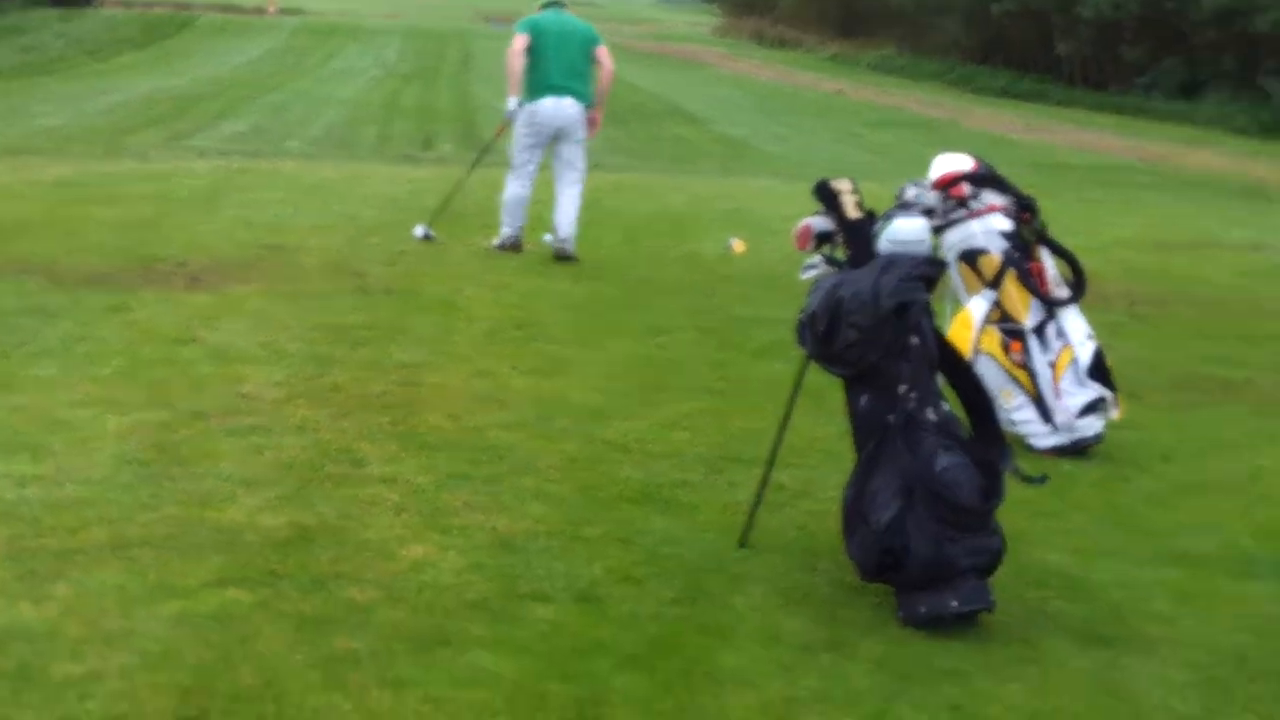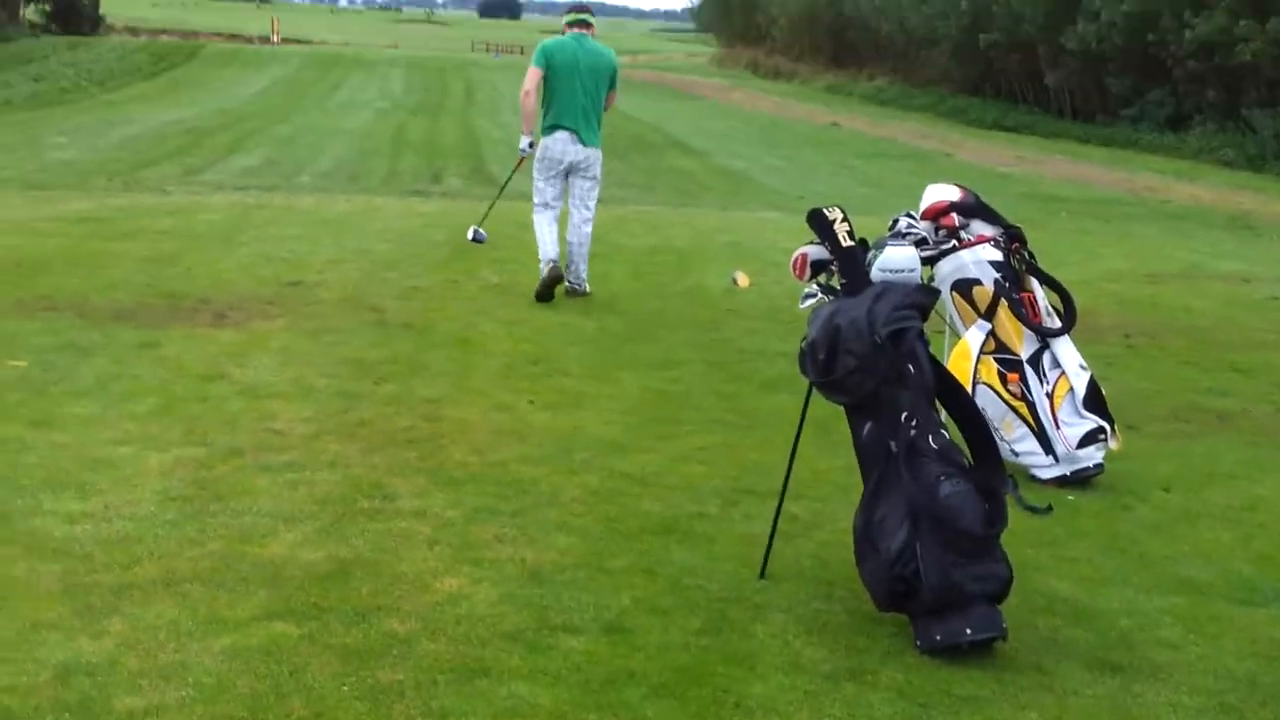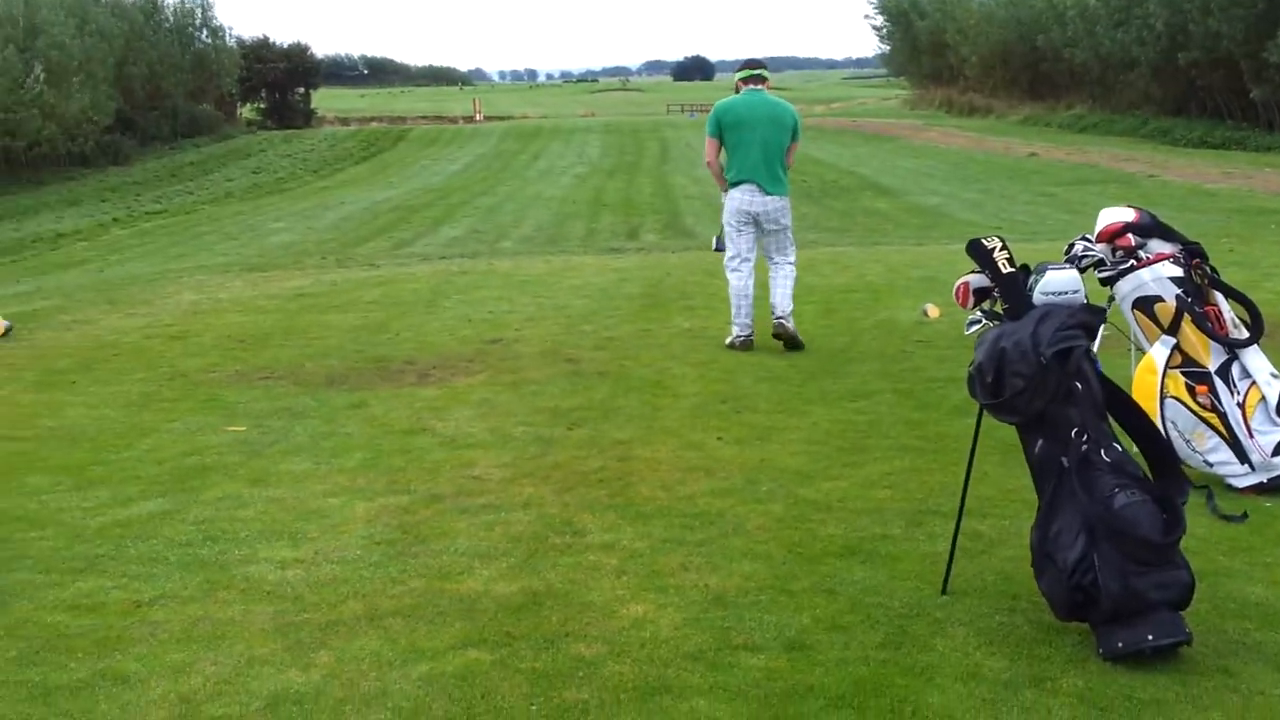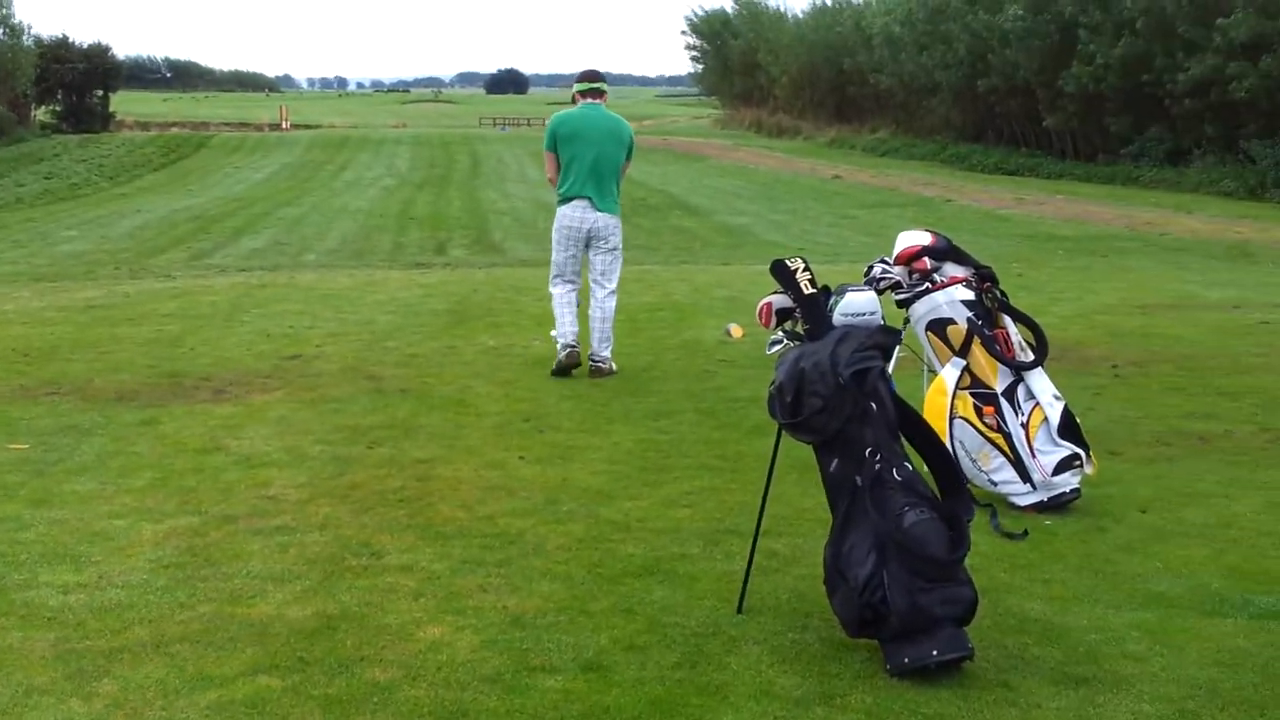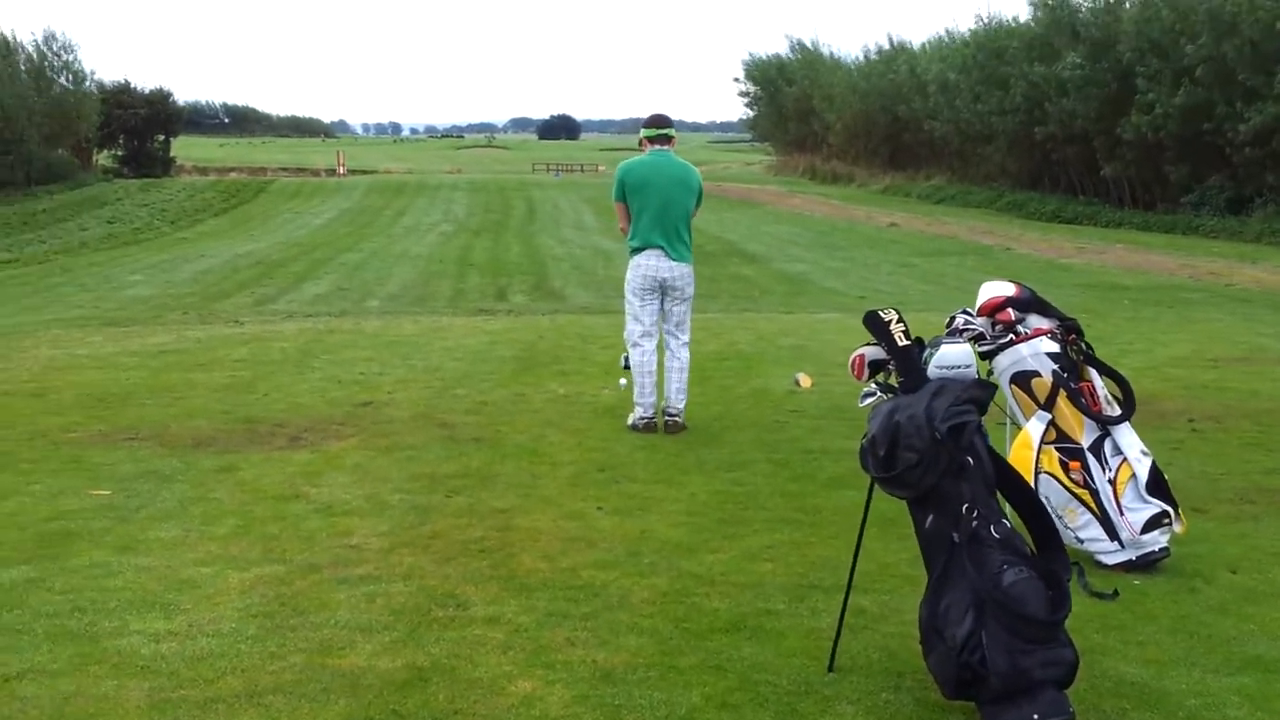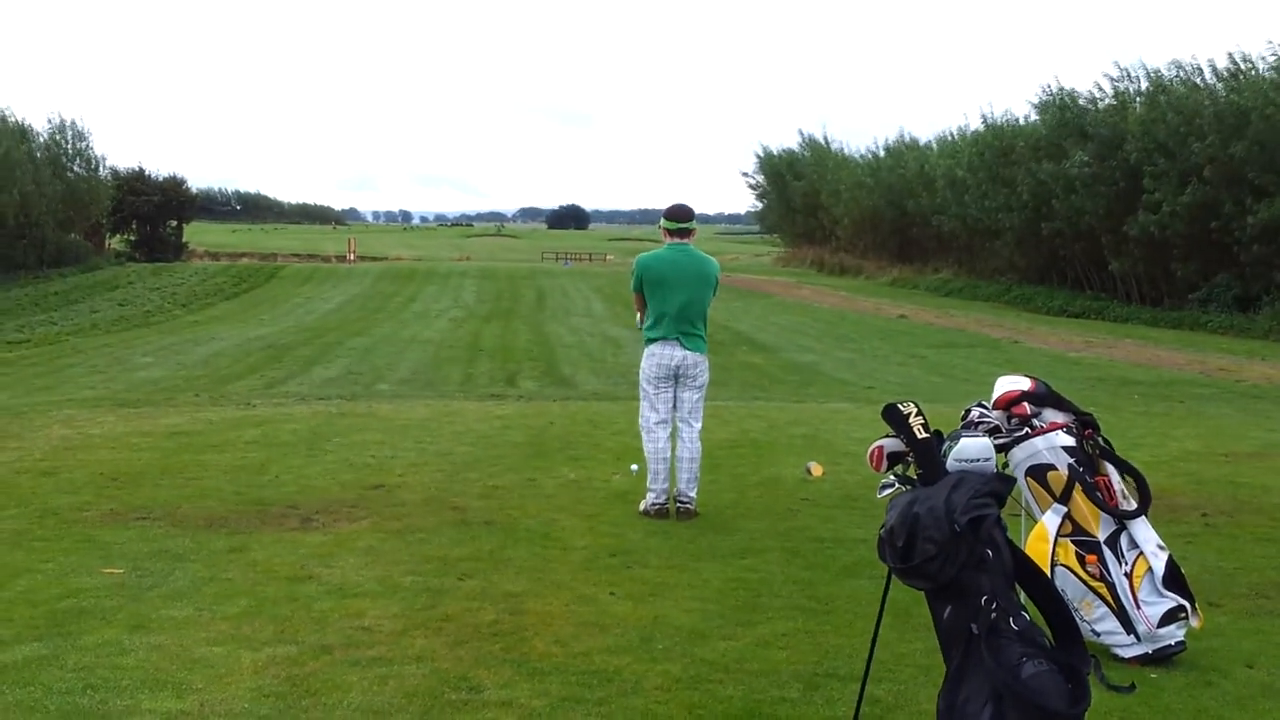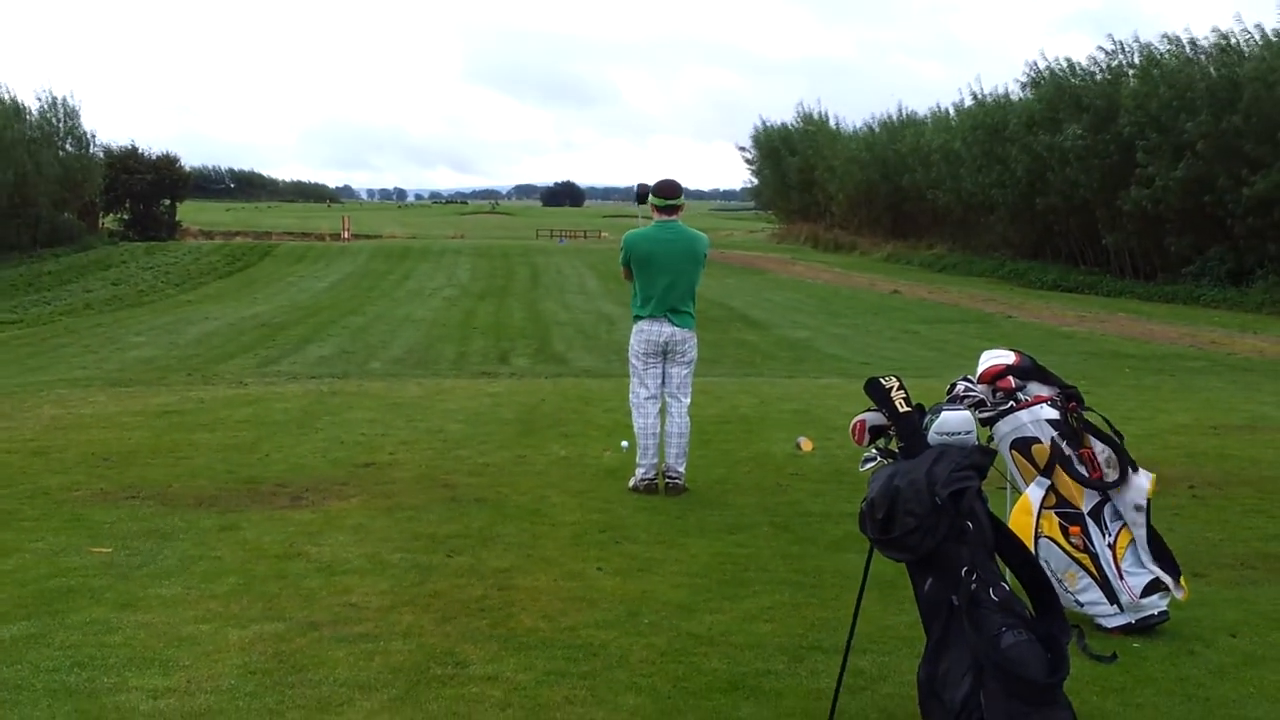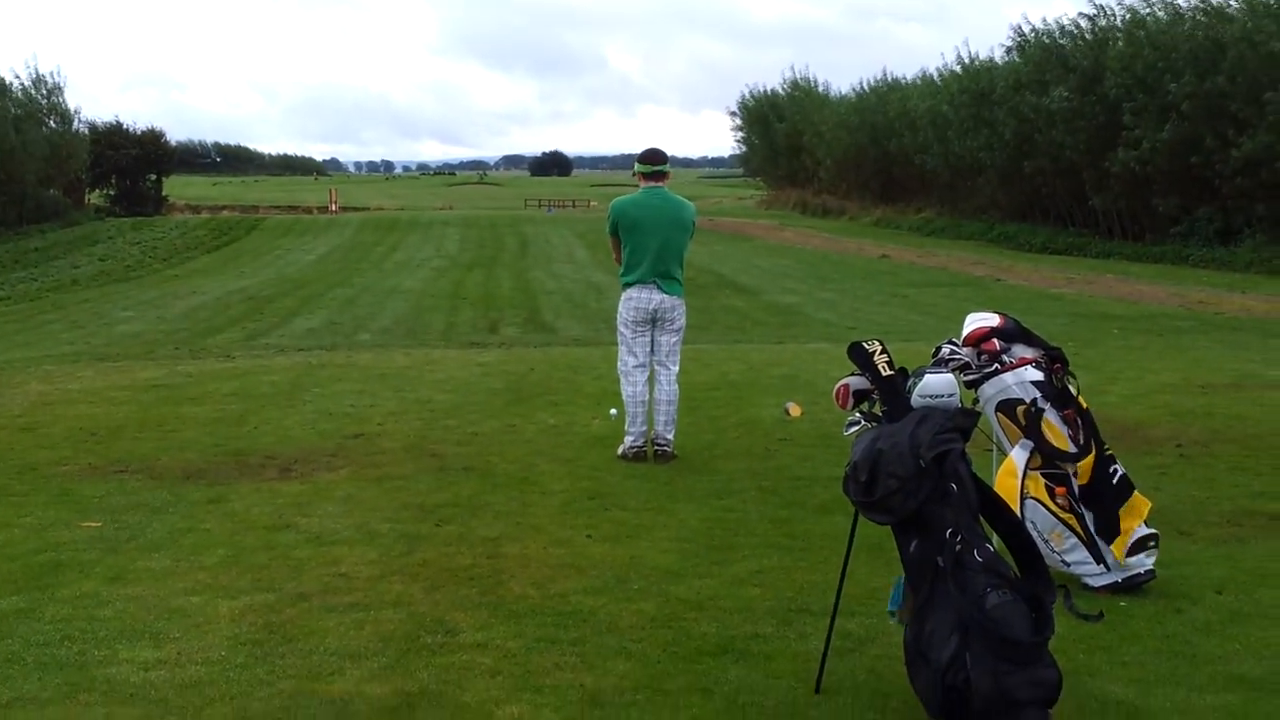
dt=0.5s
person 1, frame 1
left shoulder: (531, 22)
right shoulder: (587, 29)
left elbow: (516, 51)
right elbow: (608, 68)
left wrist: (512, 98)
right wrist: (598, 110)
left hip: (538, 106)
right hip: (574, 108)
left knee: (521, 172)
right knee: (570, 178)
left ankle: (511, 237)
right ankle: (564, 242)
person 1, frame 2
left shoulder: (549, 48)
right shoulder: (608, 57)
left elbow: (528, 93)
left wrist: (526, 136)
left hip: (554, 144)
right hip: (588, 149)
left knee: (546, 209)
right knee: (582, 217)
left ankle: (551, 266)
right ankle: (577, 281)
person 1, frame 3
left shoulder: (723, 108)
right shoulder: (788, 111)
left elbow: (711, 160)
right elbow: (788, 162)
left hip: (739, 197)
right hip: (776, 198)
left knee: (739, 267)
right knee: (783, 262)
left ankle: (742, 334)
right ankle: (783, 318)
person 1, frame 4
left shoulder: (559, 121)
right shoulder: (624, 128)
left elbow: (551, 175)
left hip: (569, 213)
right hip: (607, 216)
left knee: (562, 284)
right knee: (604, 290)
left ankle: (568, 346)
right ankle: (600, 359)
person 1, frame 5
left shoulder: (627, 170)
right shoulder: (692, 174)
left elbow: (624, 225)
right elbow: (688, 220)
left hip: (643, 263)
right hip: (680, 265)
left knee: (642, 340)
right knee: (678, 341)
left ankle: (645, 414)
right ankle: (674, 413)
person 1, frame 6
left shoulder: (645, 262)
right shoulder: (711, 266)
left hip: (658, 352)
right hip: (695, 354)
left knee: (656, 428)
right knee: (690, 430)
left ankle: (657, 500)
right ankle: (686, 500)
person 1, frame 7
left shoulder: (633, 239)
right shoulder: (699, 242)
left hip: (647, 329)
right hip: (683, 331)
left knee: (645, 403)
right knee: (678, 405)
left ankle: (647, 476)
right ankle: (675, 476)
person 1, frame 8
left shoulder: (620, 207)
right shoulder: (686, 210)
left elbow: (617, 254)
left hip: (635, 297)
right hip: (672, 298)
left knee: (634, 372)
right knee: (667, 373)
left ankle: (636, 443)
right ankle: (664, 443)
